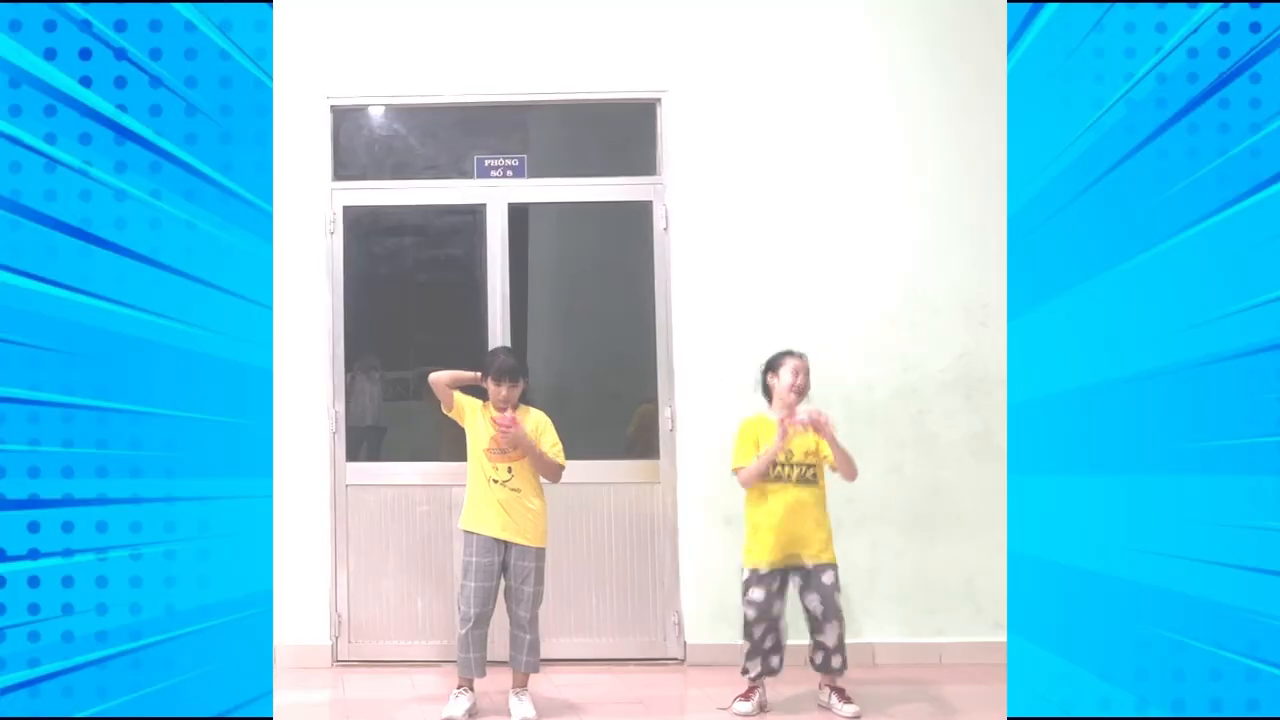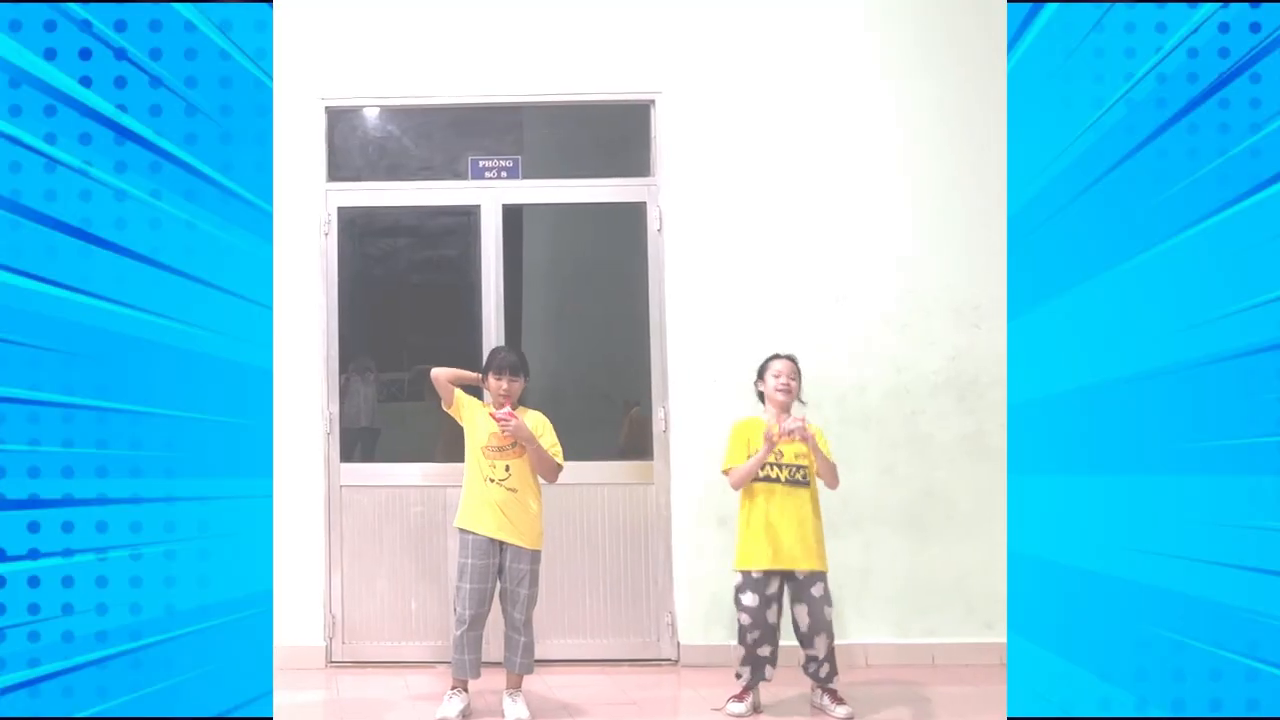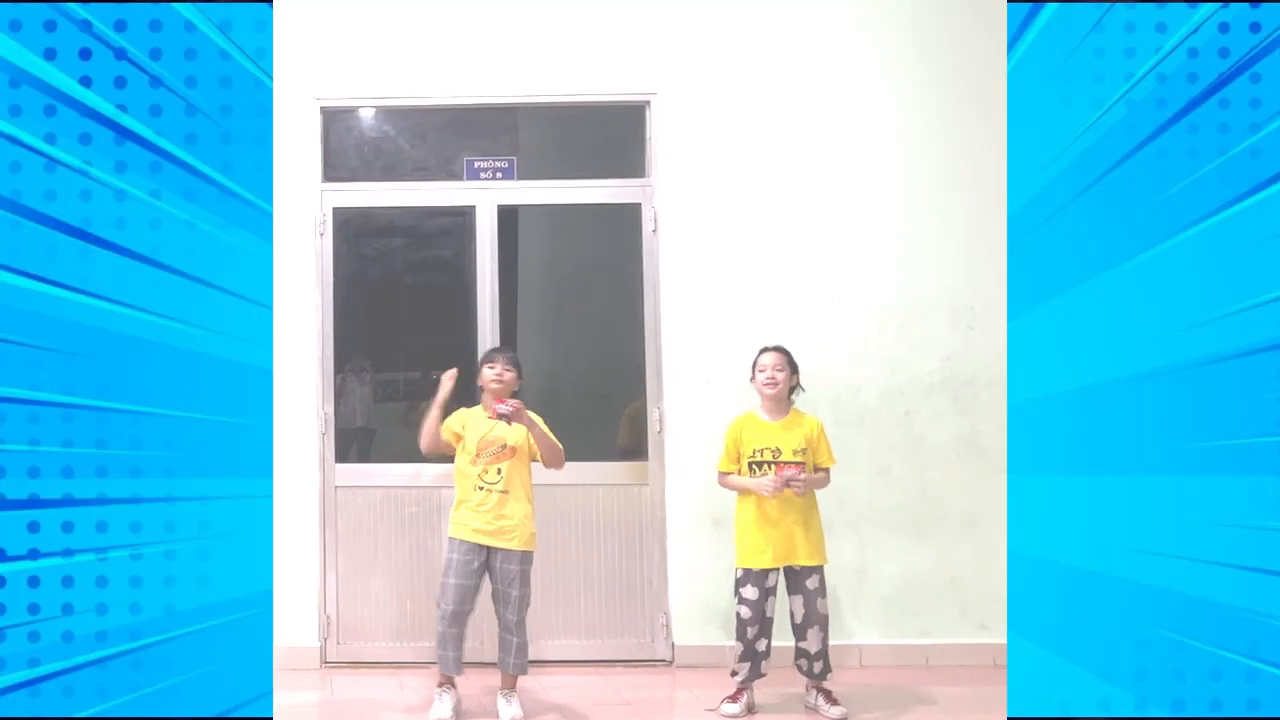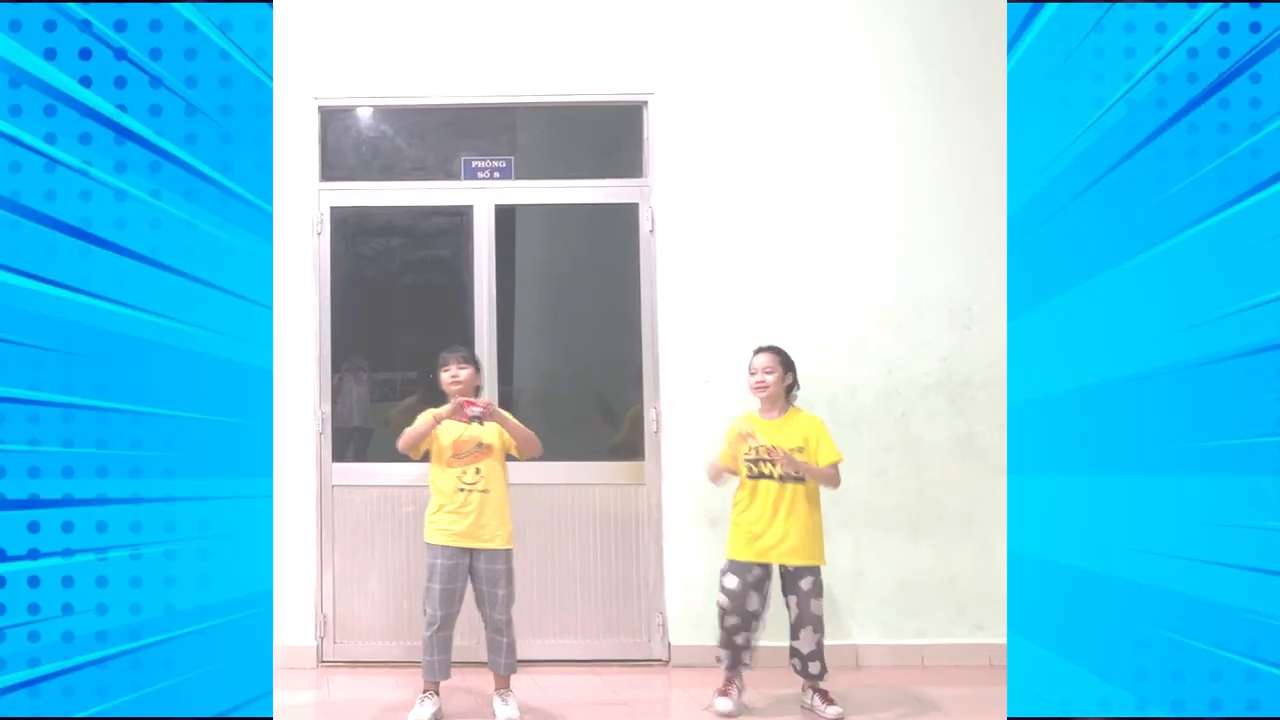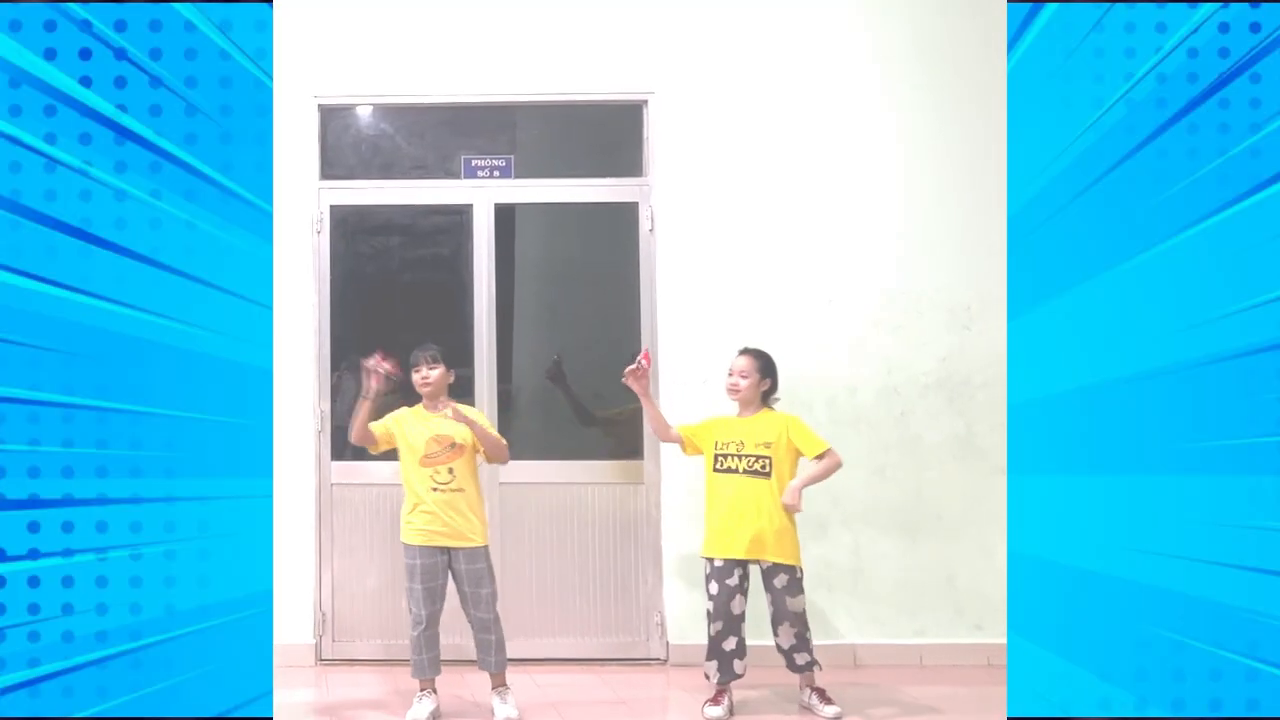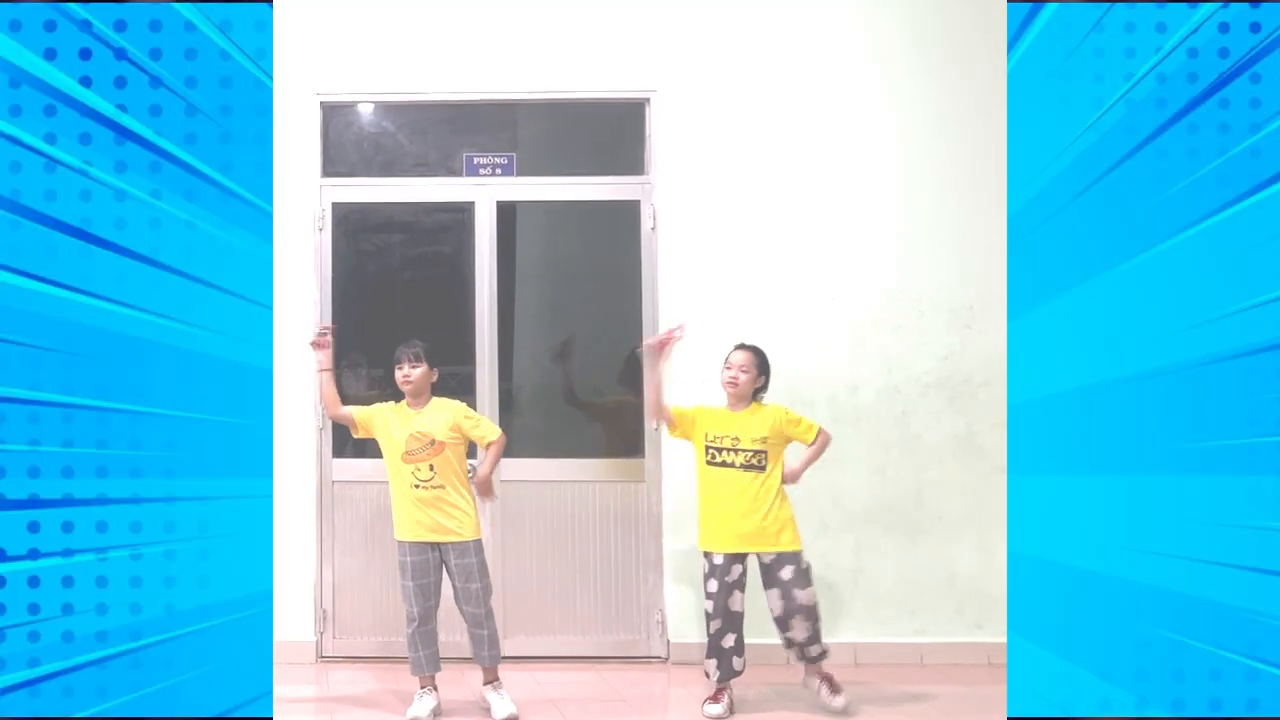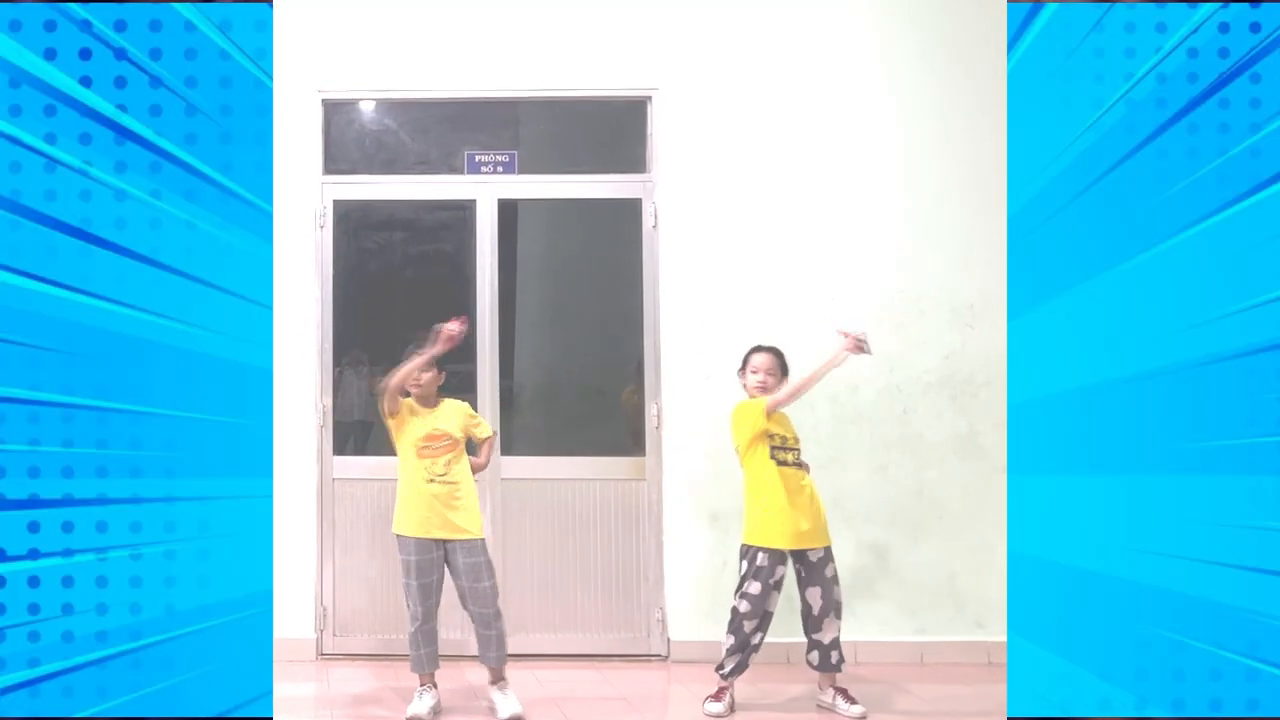
dt=0.4s
person 1, frame 1
left shoulder: (537, 419)
right shoulder: (472, 412)
left elbow: (555, 474)
right elbow: (436, 380)
left wrist: (525, 444)
right wrist: (479, 377)
left hip: (527, 531)
right hip: (482, 528)
left knee: (524, 613)
right knee: (473, 611)
right ankle: (465, 689)
person 1, frame 2
left shoulder: (536, 421)
right shoulder: (471, 411)
left elbow: (552, 474)
right elbow: (437, 375)
left wrist: (526, 439)
right wrist: (481, 380)
left hip: (523, 532)
right hip: (478, 528)
left knee: (519, 615)
right knee: (469, 612)
person 1, frame 3
left shoulder: (527, 420)
right shoulder: (463, 417)
left elbow: (557, 462)
right elbow: (427, 447)
left wrist: (527, 422)
right wrist: (442, 395)
left hip: (513, 534)
right hip: (467, 530)
left knee: (512, 616)
right knee: (451, 610)
right ankle: (447, 688)
person 1, frame 4
left shoulder: (496, 420)
right shoulder: (433, 418)
left elbow: (534, 450)
right elbow: (404, 445)
left wrist: (500, 418)
right wrist: (442, 415)
left hip: (492, 534)
right hip: (446, 534)
left knee: (499, 615)
right knee: (438, 617)
person 1, frame 5
left shoulder: (468, 415)
right shoulder: (402, 419)
left elbow: (502, 456)
right elbow: (358, 437)
left wrist: (469, 423)
right wrist: (369, 395)
left hip: (468, 533)
right hip: (422, 535)
left knee: (484, 612)
right knee: (424, 616)
left ankle: (500, 689)
person 1, frame 6
left shoulder: (453, 411)
right shoulder: (383, 416)
left elbow: (496, 437)
right elbow: (333, 410)
left wrist: (486, 472)
right wrist: (325, 362)
left hip: (459, 528)
right hip: (412, 532)
left knee: (477, 606)
right knee: (419, 613)
left ankle: (492, 684)
person 1, frame 7
left shoulder: (460, 410)
right shoulder: (398, 412)
left elbow: (485, 436)
right elbow: (389, 387)
left wrist: (481, 460)
right wrist: (433, 349)
left hip: (463, 526)
right hip: (416, 528)
left knee: (484, 605)
right knee: (420, 610)
left ankle: (498, 685)
person 2, frame 1
left shoulder: (813, 428)
right shoulder: (752, 427)
left elbow: (850, 474)
right elbow: (746, 478)
left wrist: (830, 439)
right wrist: (778, 443)
left hip: (813, 540)
right hip: (767, 542)
left knee: (827, 610)
right knee: (759, 612)
left ankle: (829, 686)
right ankle: (755, 686)
person 2, frame 2
left shoulder: (808, 430)
right shoulder: (745, 428)
left elbow: (833, 481)
right elbow: (734, 481)
left wrist: (813, 448)
right wrist: (764, 452)
left hip: (803, 545)
right hip: (759, 546)
left knee: (816, 619)
right knee: (754, 619)
left ankle: (822, 687)
right ankle: (750, 687)
person 2, frame 3
left shoulder: (810, 425)
right shoulder: (740, 426)
left elbow: (824, 475)
right elbow: (724, 476)
left wrist: (809, 480)
right wrist: (756, 484)
left hip: (803, 539)
right hip: (757, 540)
left knee: (812, 615)
right knee: (751, 615)
left ankle: (815, 687)
right ankle: (744, 687)
person 2, frame 4
left shoulder: (809, 425)
right shoulder: (742, 426)
left elbow: (833, 479)
right elbow: (716, 476)
left wrist: (798, 464)
right wrist: (731, 452)
left hip: (799, 539)
right hip: (750, 539)
left knee: (807, 615)
right knee: (734, 607)
left ankle: (811, 688)
right ankle: (732, 679)
person 2, frame 5
left shoulder: (785, 424)
right shoulder: (715, 427)
left elbow: (832, 460)
right elbow: (666, 433)
left wrist: (798, 483)
right wrist: (643, 393)
left hip: (774, 539)
right hip: (725, 541)
left knee: (789, 613)
right knee: (723, 614)
left ankle: (808, 686)
right ankle: (722, 688)
person 2, frame 6
left shoulder: (775, 417)
right shoulder: (700, 418)
left elbow: (821, 436)
right elbow: (655, 411)
left wrist: (797, 467)
right wrist: (655, 364)
left hip: (772, 530)
right hip: (721, 534)
left knee: (798, 602)
right knee: (722, 610)
left ankle: (816, 671)
right ankle: (722, 687)
person 2, frame 7
left shoulder: (782, 420)
right shoulder: (744, 413)
right elbow: (787, 396)
left wrist: (802, 469)
right wrist: (833, 358)
left hip: (810, 529)
right hip: (767, 531)
left knee: (825, 605)
right knee: (750, 607)
left ankle: (827, 687)
right ankle: (725, 686)
